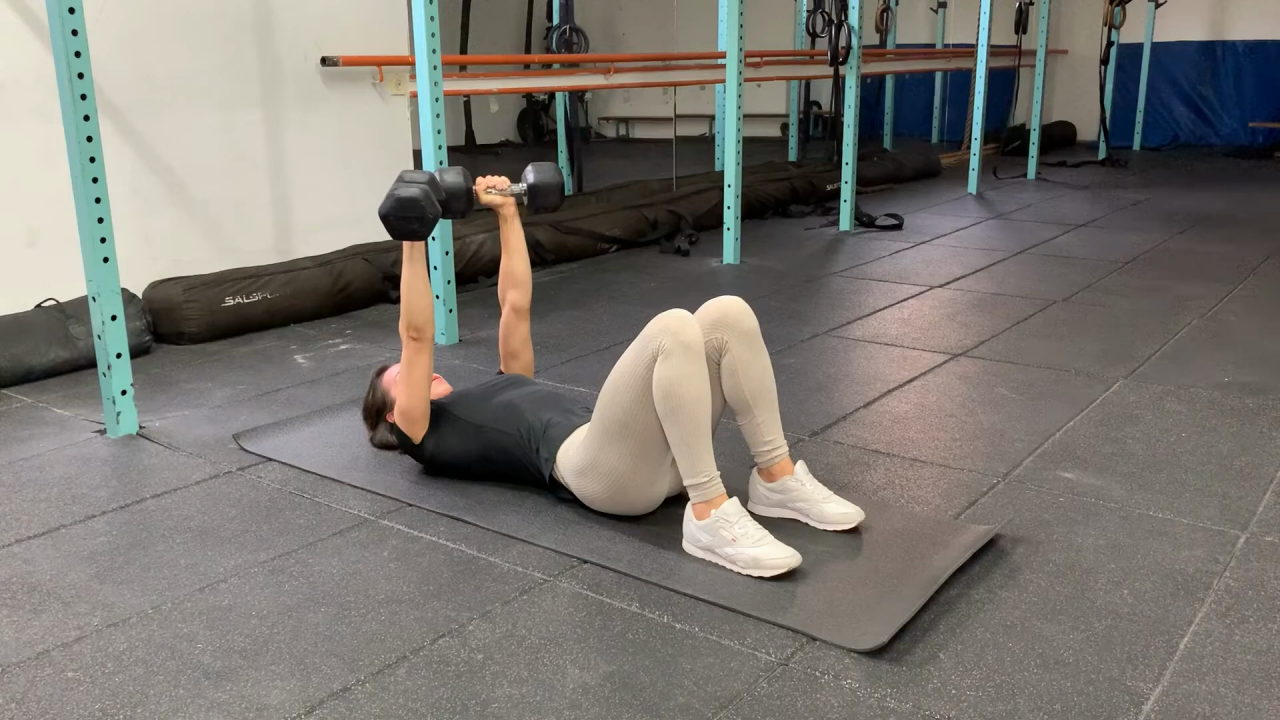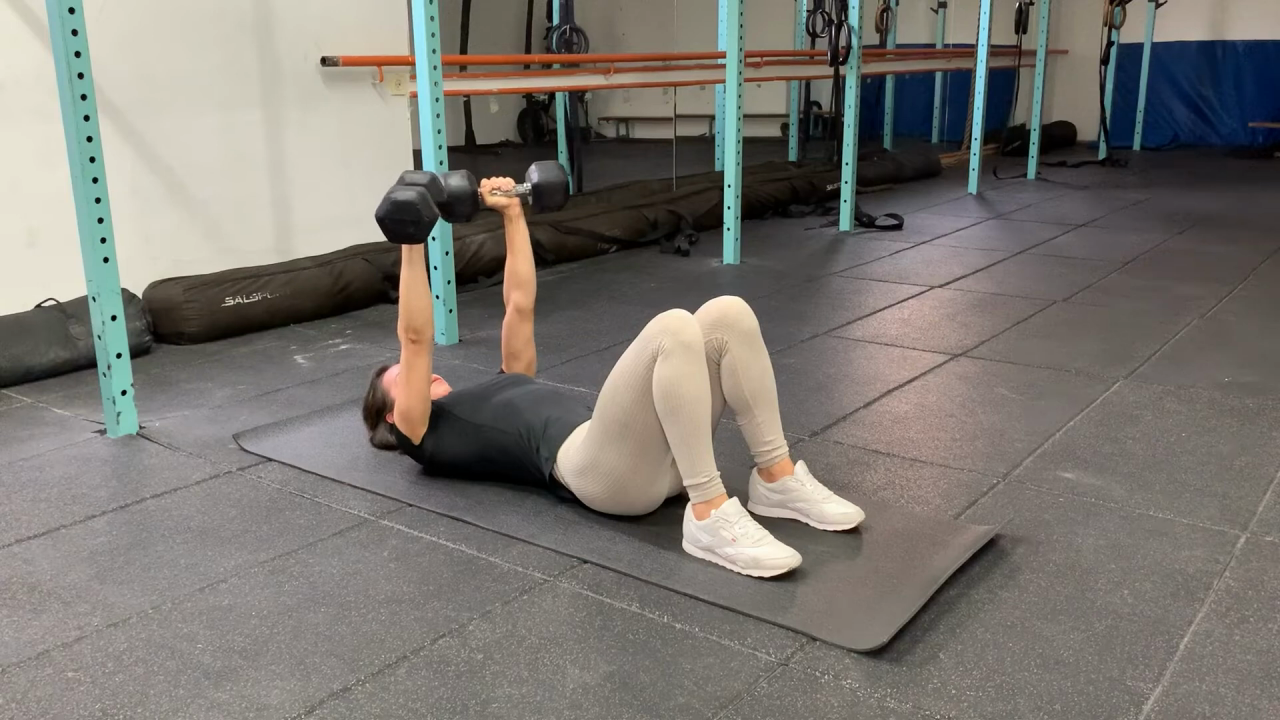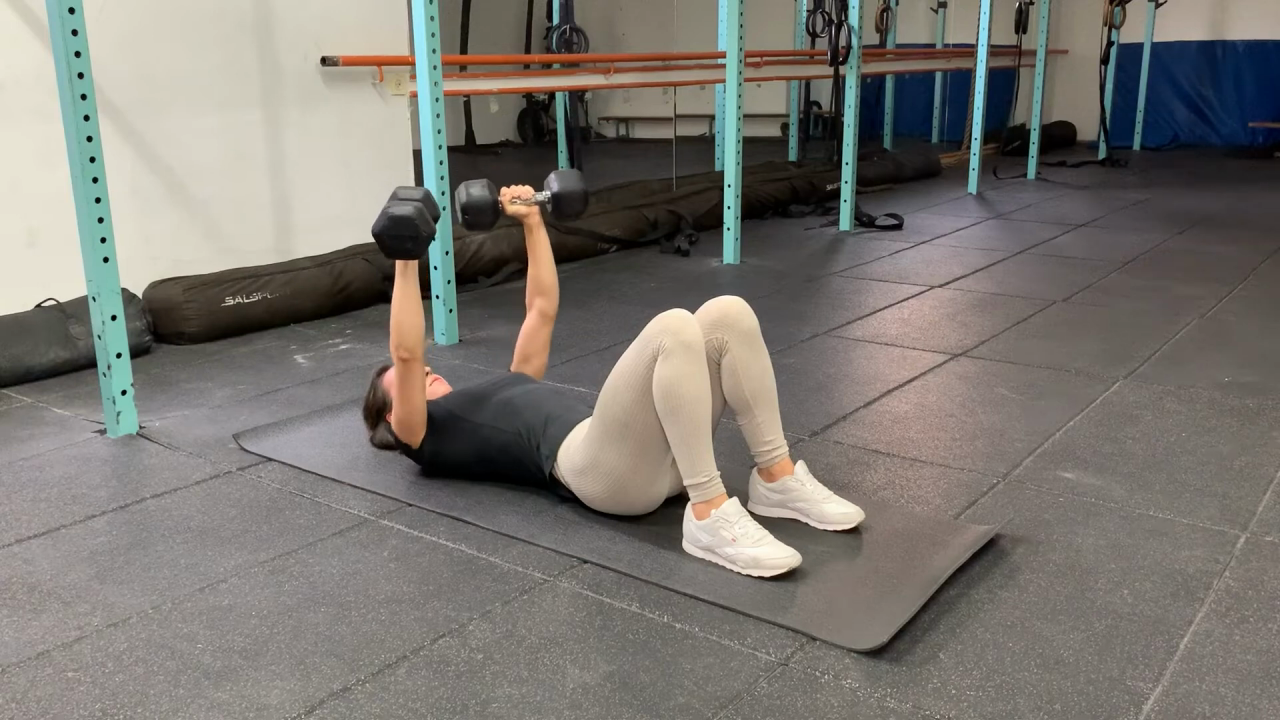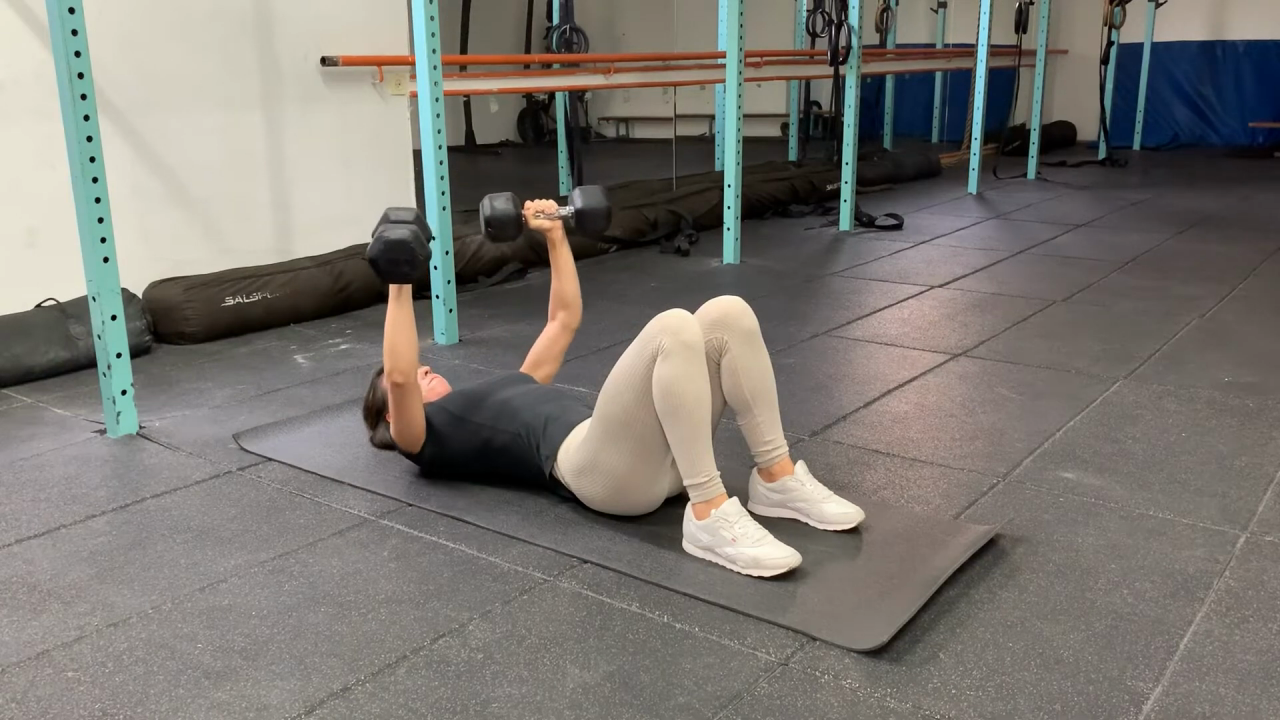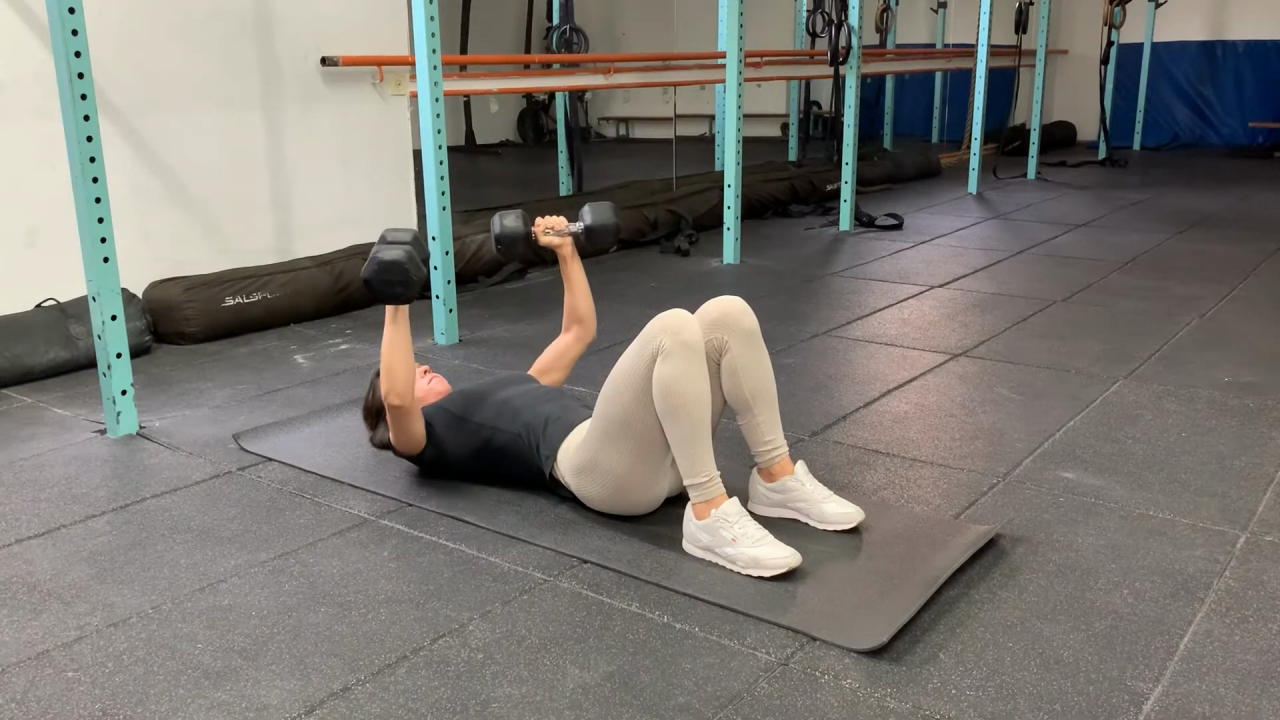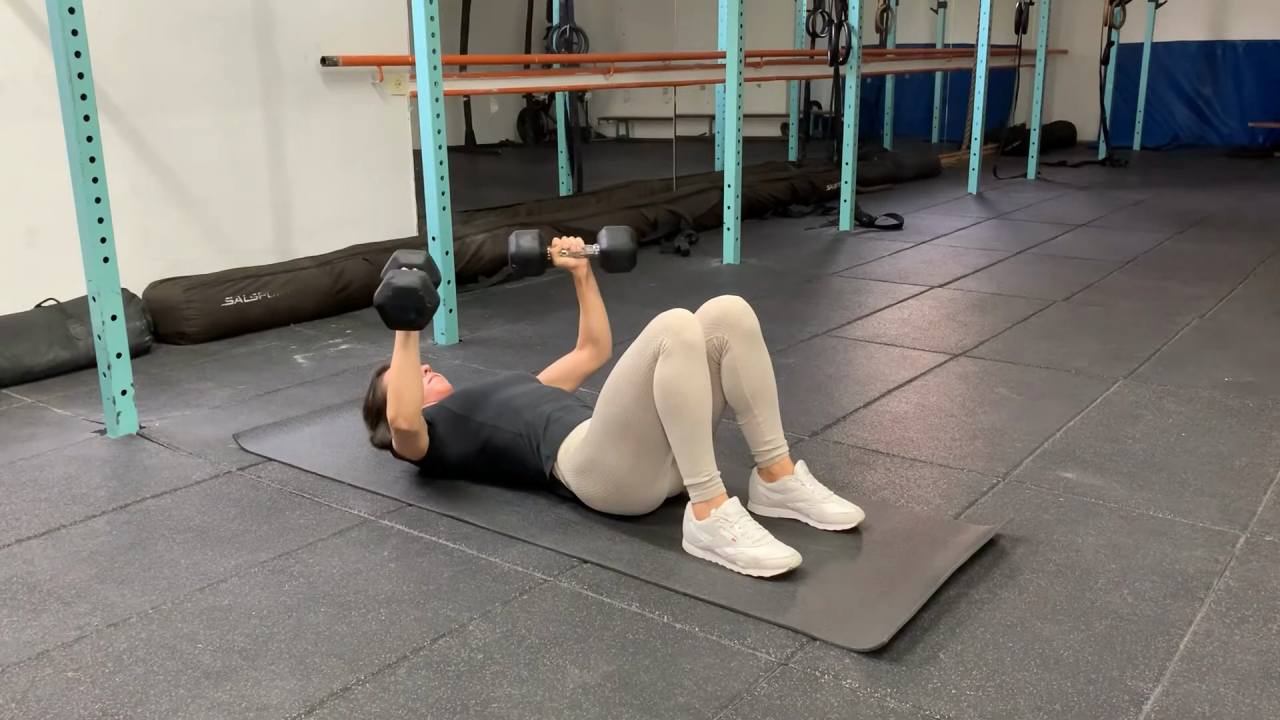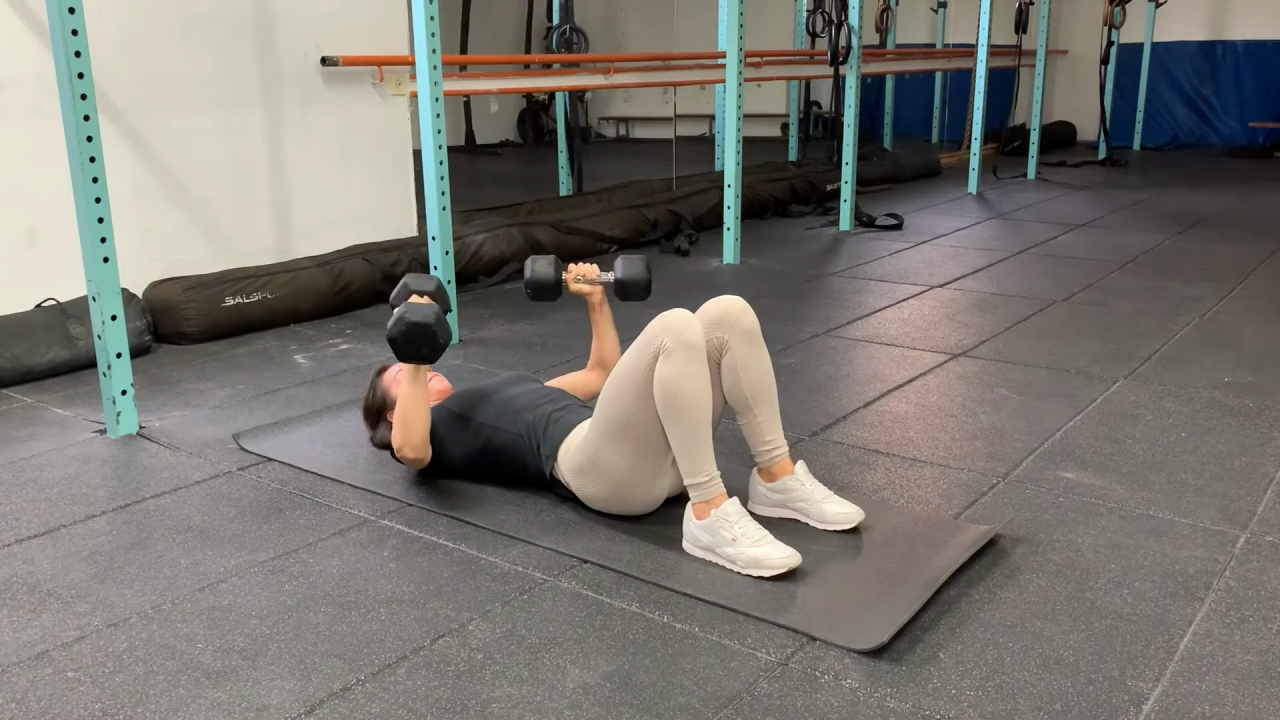
dt=0.5s
person 1, frame 1
left shoulder: (498, 391)
right shoulder: (427, 434)
left elbow: (516, 305)
right elbow: (417, 337)
left wrist: (507, 213)
right wrist: (413, 241)
left hip: (653, 454)
right hip: (601, 470)
left knee: (727, 315)
right knee: (673, 328)
left ankle: (777, 479)
right ankle: (710, 515)
person 1, frame 2
left shoulder: (500, 389)
right shoulder: (426, 434)
left elbow: (519, 305)
right elbow: (415, 340)
left wrist: (512, 214)
right wrist: (412, 243)
left hip: (654, 454)
right hip: (597, 467)
left knee: (728, 313)
right knee: (674, 328)
left ankle: (777, 479)
right ankle: (710, 516)
person 1, frame 3
left shoulder: (501, 389)
right shoulder: (426, 435)
left elbow: (542, 310)
right elbow: (406, 355)
left wrist: (532, 222)
right wrist: (406, 261)
left hip: (654, 456)
right hip: (597, 466)
left knee: (727, 313)
right knee: (673, 328)
left ankle: (778, 480)
right ankle: (710, 516)
person 1, frame 4
left shoulder: (507, 388)
right shoulder: (425, 438)
left elbow: (564, 319)
right elbow: (400, 376)
left wrist: (555, 235)
right wrist: (400, 284)
left hip: (653, 451)
right hip: (597, 466)
left knee: (727, 313)
right knee: (673, 328)
left ankle: (778, 478)
right ankle: (710, 515)
person 1, frame 5
left shoulder: (508, 387)
right shoulder: (426, 437)
left elbow: (579, 332)
right elbow: (395, 399)
left wrist: (566, 252)
right wrist: (396, 305)
left hip: (655, 455)
right hip: (598, 467)
left knee: (727, 314)
right knee: (673, 328)
left ankle: (777, 480)
right ankle: (710, 516)
person 1, frame 6
left shoulder: (506, 390)
right shoulder: (428, 437)
left elbow: (593, 351)
right elbow: (403, 422)
left wrist: (581, 274)
right wrist: (406, 328)
left hip: (655, 454)
right hip: (594, 463)
left knee: (727, 313)
right knee: (674, 328)
left ankle: (778, 480)
right ankle: (710, 515)
person 1, frame 7
left shoulder: (493, 395)
right shoulder: (432, 429)
left elbow: (601, 374)
right elbow: (410, 450)
left wrist: (596, 301)
left hip: (653, 453)
right hip: (596, 465)
left knee: (728, 313)
right knee: (674, 329)
left ankle: (778, 480)
right ankle: (710, 516)
